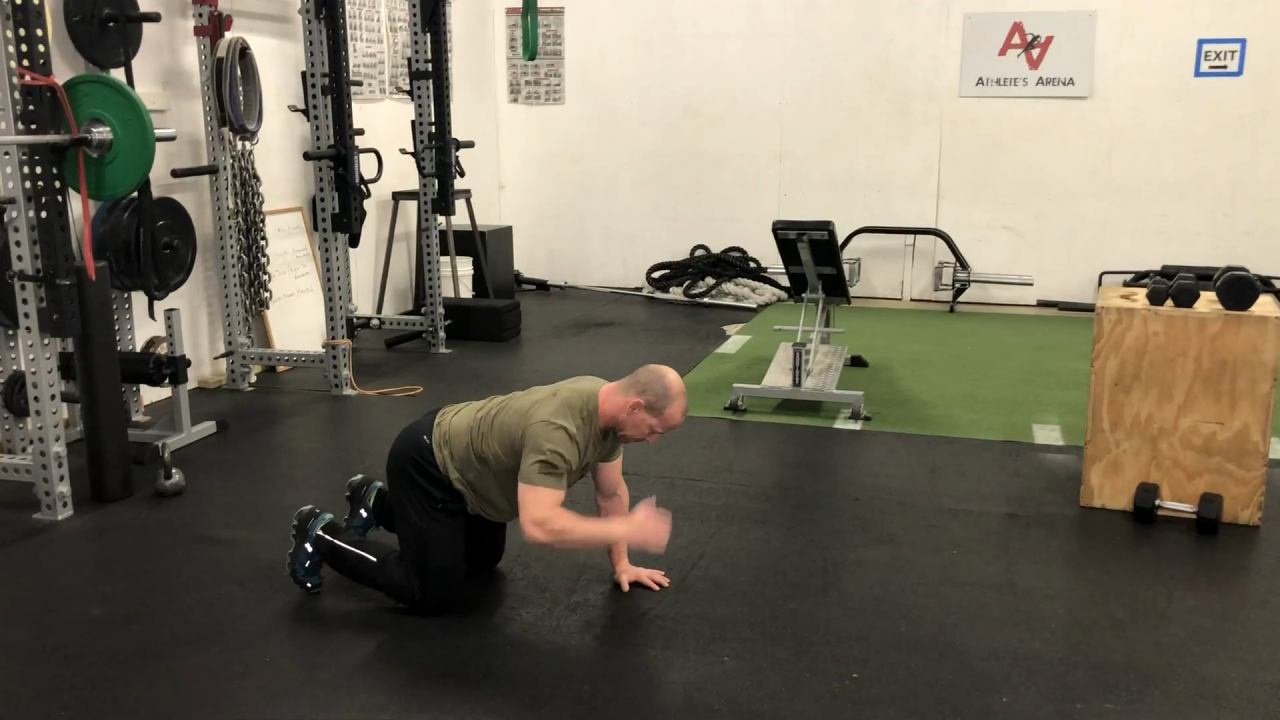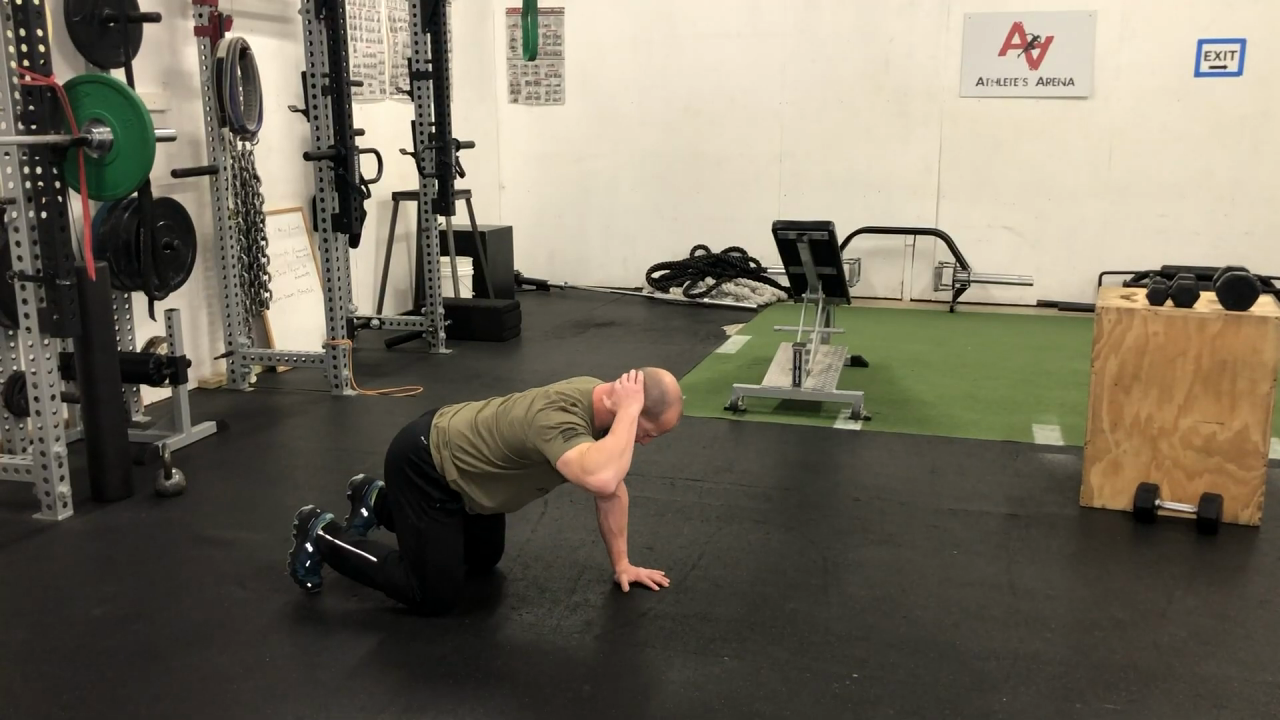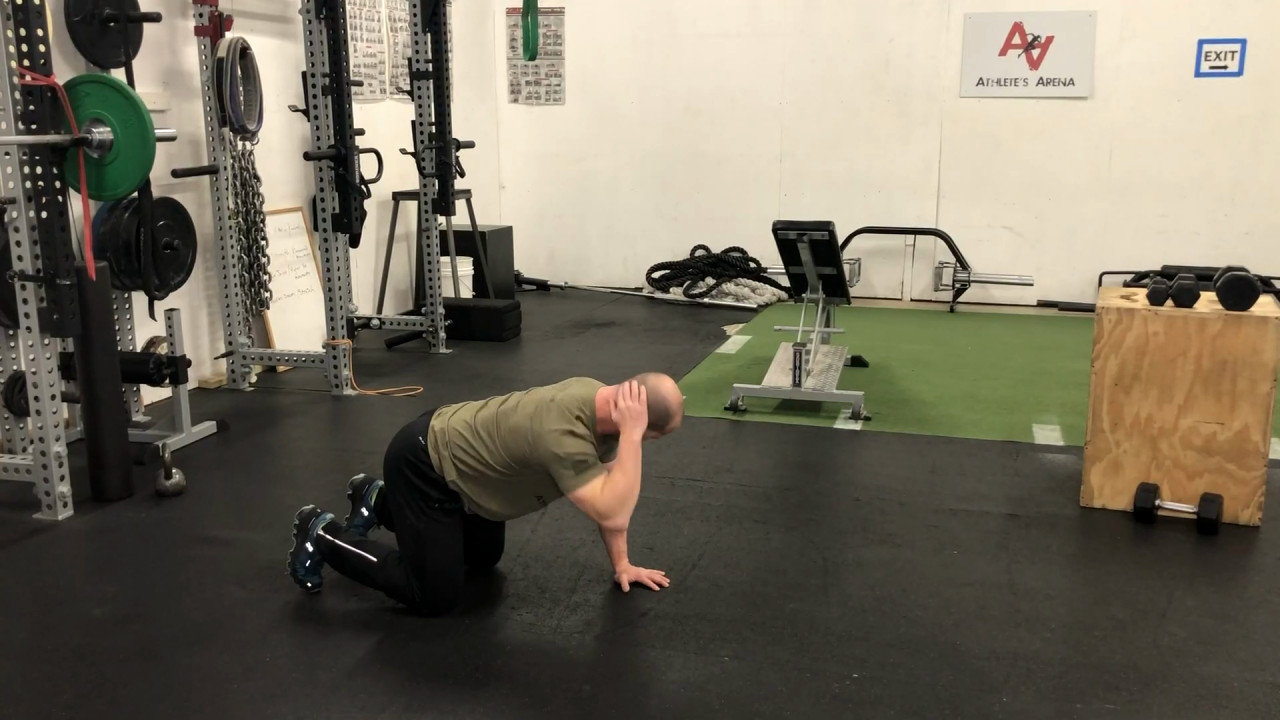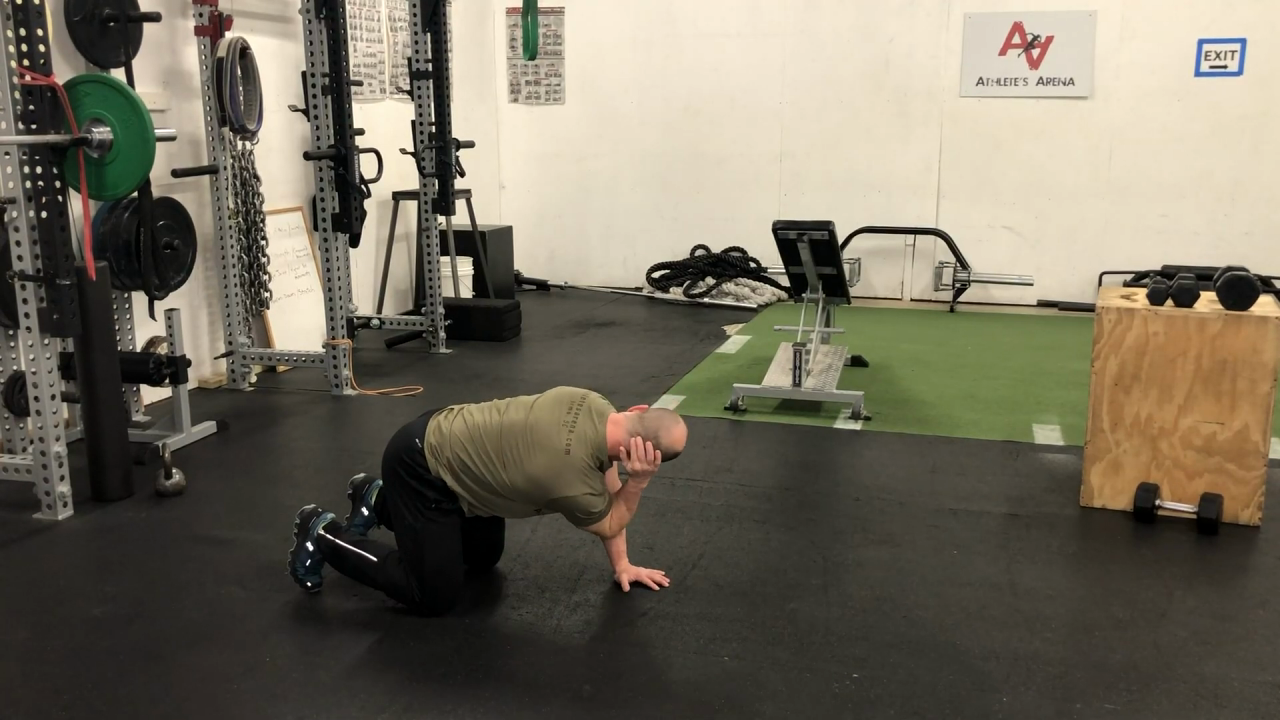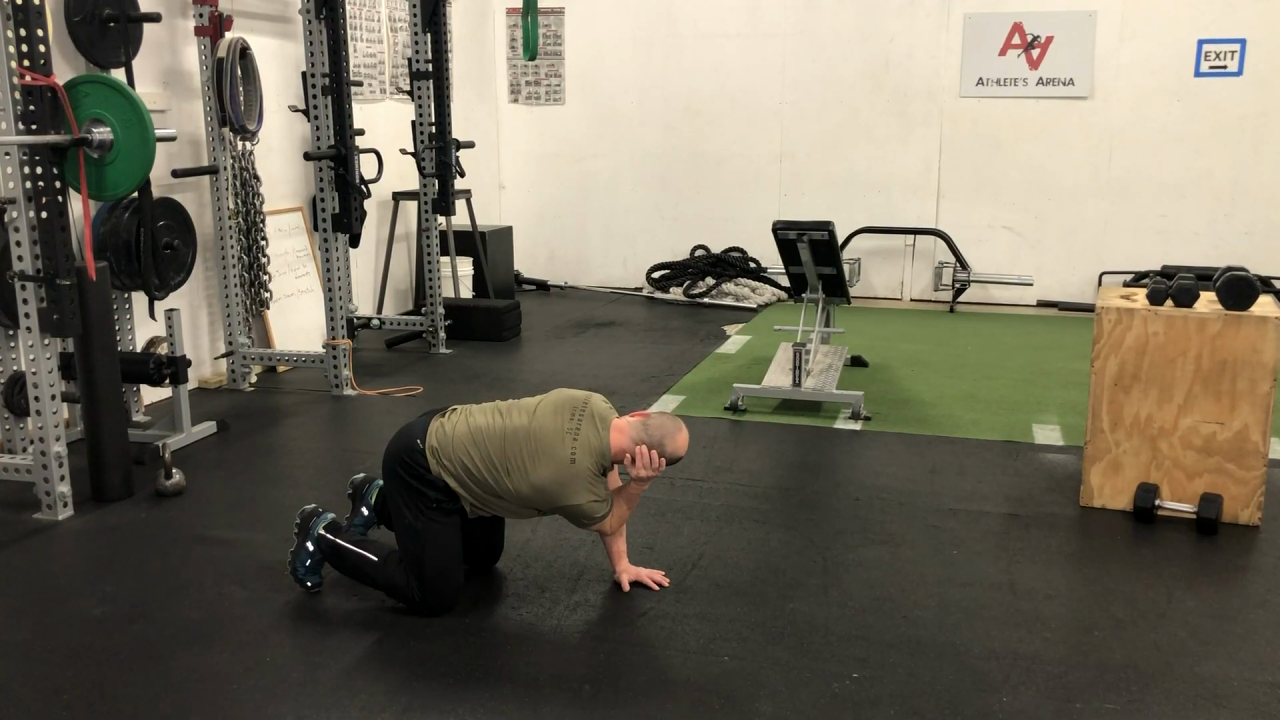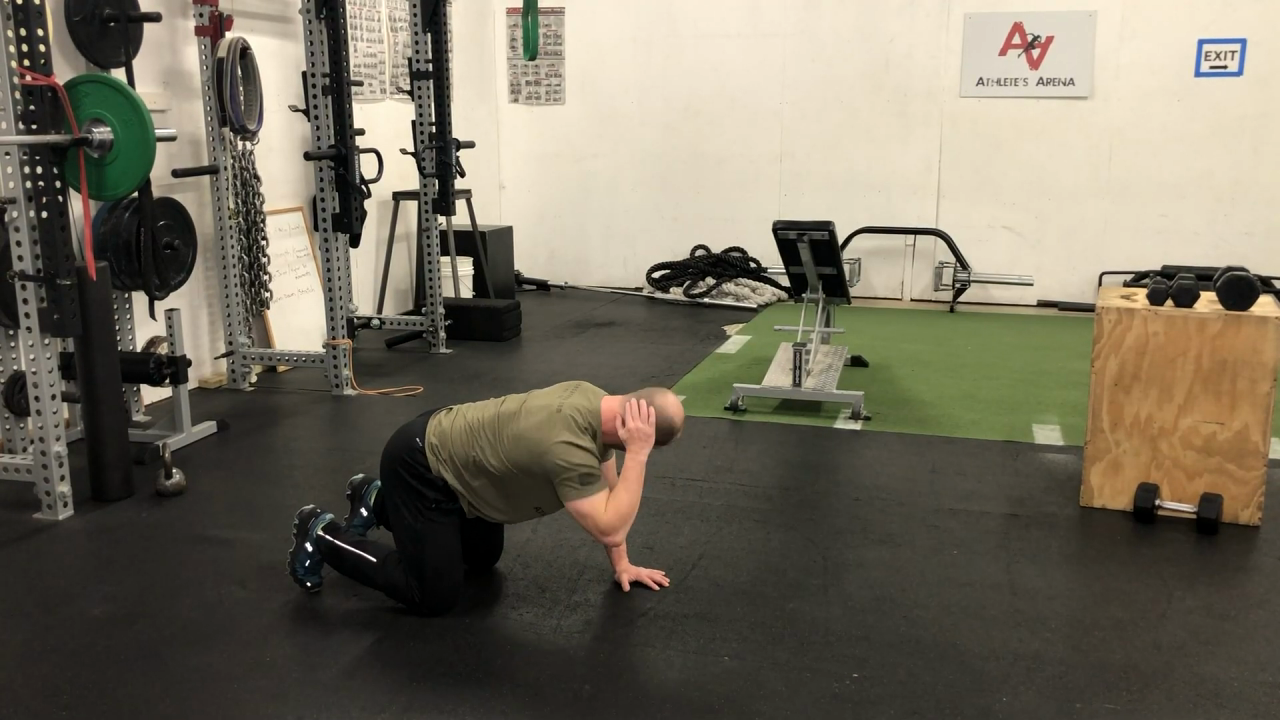
dt=0.7s
person 1, frame 1
left shoulder: (607, 406)
right shoulder: (557, 429)
left elbow: (611, 493)
right elbow: (538, 524)
left wrist: (622, 564)
right wrist: (626, 531)
left hip: (464, 456)
right hip: (427, 463)
left knee: (482, 560)
right knee: (435, 595)
left ankle: (378, 501)
right ankle: (323, 538)
person 1, frame 2
left shoulder: (600, 402)
right shoulder: (559, 417)
left elbow: (612, 490)
right elbow: (601, 478)
left wrist: (621, 563)
right wrist: (627, 412)
left hip: (459, 452)
right hip: (424, 461)
left knee: (483, 559)
right knee: (434, 594)
left ankle: (377, 500)
right ankle: (323, 537)
person 1, frame 3
left shoulder: (600, 401)
right shoulder: (563, 433)
left elbow: (611, 493)
right elbow: (614, 516)
left wrist: (622, 563)
right wrist: (632, 433)
left hip: (455, 450)
right hip: (422, 463)
left knee: (483, 558)
right knee: (434, 595)
left ankle: (379, 501)
right ankle: (323, 537)
person 1, frame 4
left shoulder: (596, 407)
right shoulder: (572, 477)
left elbow: (609, 490)
right elbow: (608, 525)
left wrist: (621, 564)
right wrist: (640, 481)
left hip: (446, 436)
right hip: (419, 465)
left knee: (484, 557)
right knee: (434, 596)
left ankle: (377, 499)
right ankle: (324, 537)
person 1, frame 5
left shoulder: (598, 409)
right shoulder: (577, 484)
left elbow: (609, 489)
right elbow: (609, 519)
left wrist: (621, 563)
right wrist: (639, 484)
left hip: (445, 435)
right hip: (420, 466)
left knee: (483, 556)
right knee: (434, 595)
left ankle: (379, 500)
right ankle: (324, 537)
person 1, frame 6
left shoulder: (595, 402)
right shoulder: (567, 443)
left elbow: (610, 488)
right elbow: (610, 531)
left wrist: (622, 565)
right wrist: (638, 451)
left hip: (452, 450)
right hip: (419, 463)
left knee: (484, 557)
right knee: (434, 595)
left ankle: (377, 501)
right ankle: (324, 536)
